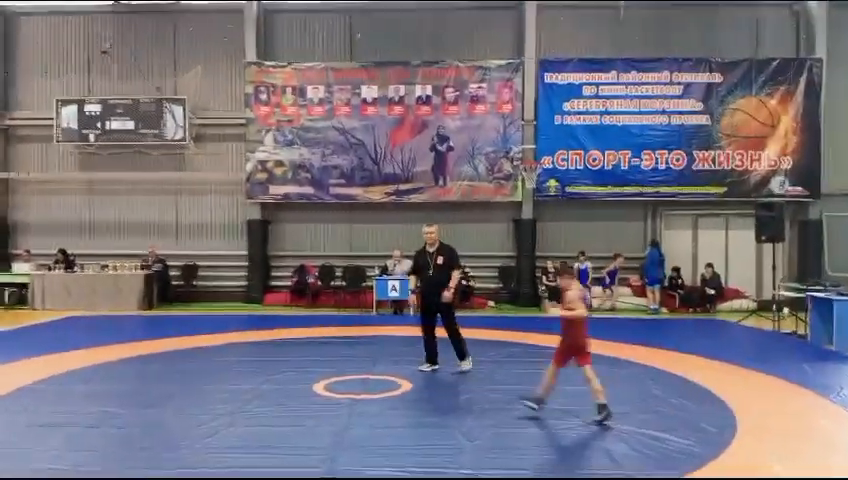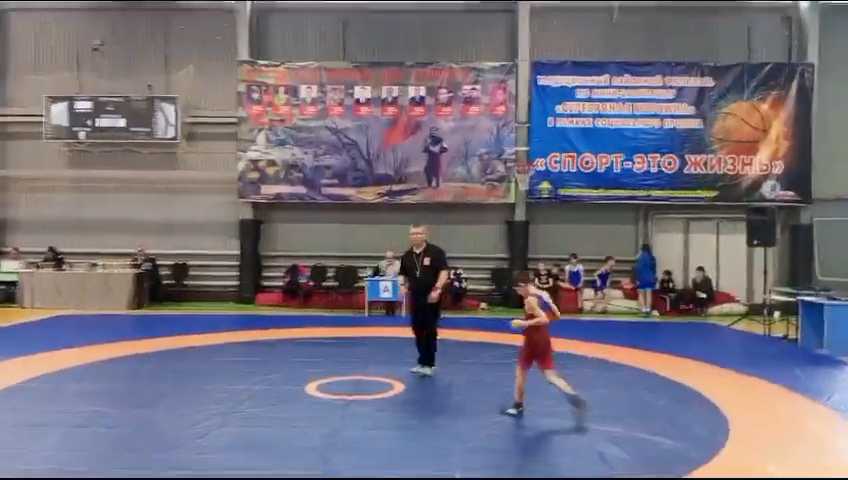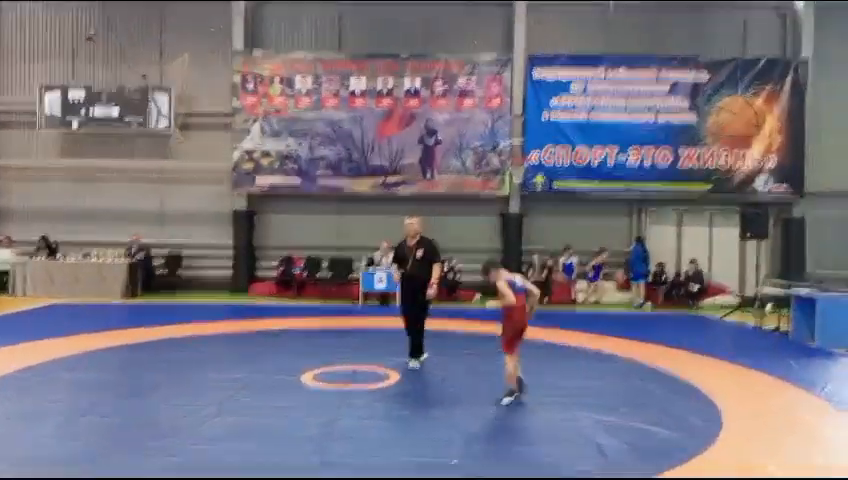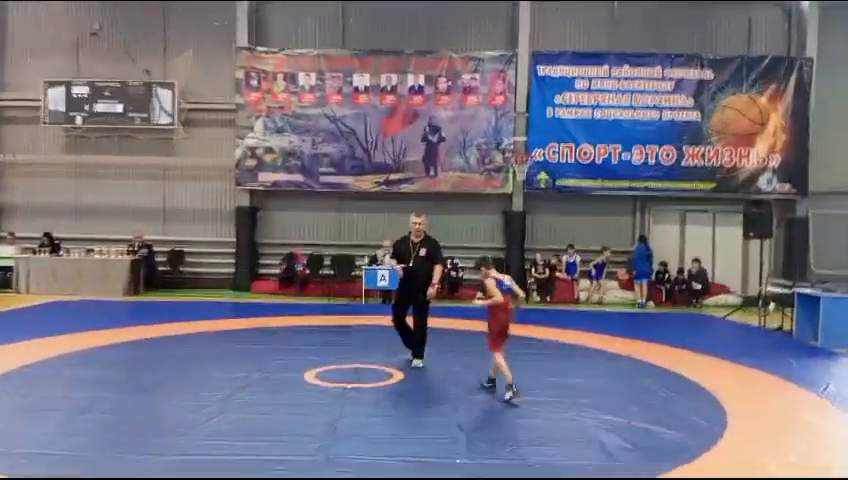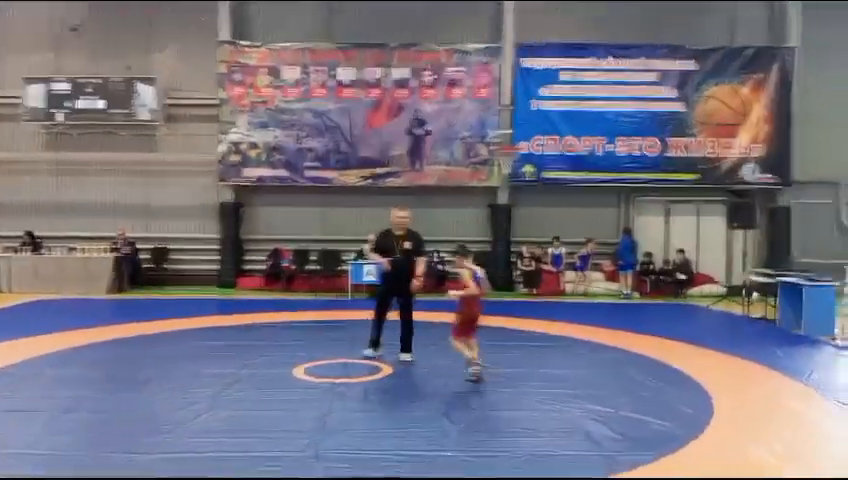
dt=0.2s
person 1, frame 1
left shoulder: (448, 251)
right shoulder: (419, 254)
left elbow: (456, 271)
right elbow: (414, 275)
left wrist: (450, 289)
right wrist: (412, 292)
left hip: (444, 297)
right hip: (426, 298)
left knee: (452, 328)
right knee: (427, 330)
left ankle: (464, 358)
right ankle: (431, 362)
person 1, frame 2
left shoulder: (435, 252)
right shoulder: (407, 256)
left elbow: (444, 272)
right elbow: (403, 275)
left wrist: (437, 289)
right wrist: (403, 286)
left hip: (431, 298)
right hip: (416, 298)
left knee: (430, 330)
right knee: (418, 331)
left ankle: (429, 364)
right ankle: (424, 362)
person 1, frame 3
left shoulder: (428, 244)
right shoulder: (400, 246)
left elbow: (437, 265)
right elbow: (396, 264)
left wrist: (433, 285)
right wrist: (397, 272)
left hip: (422, 290)
right hip: (406, 290)
left knee: (417, 323)
right knee: (409, 323)
left ankle: (415, 356)
right ankle: (419, 352)
person 1, frame 4
left shoulder: (432, 244)
right shoulder: (401, 242)
left elbow: (438, 265)
right elbow: (393, 259)
left wrist: (434, 285)
right wrist: (396, 266)
left hip: (422, 289)
right hip: (404, 287)
left knee: (420, 323)
right knee: (397, 318)
left ankle: (418, 356)
right ankle: (414, 347)
person 1, frame 5
left shoulder: (415, 237)
right shoulder: (383, 236)
left elbow: (421, 258)
right elbow: (374, 254)
left wrist: (418, 277)
right wrist: (381, 261)
left hip: (406, 282)
right hip: (387, 281)
left knee: (406, 316)
right knee: (379, 314)
left ankle: (406, 350)
right ankle: (373, 346)
person 2, frame 1
left shoulder: (571, 294)
right shoulder: (579, 290)
left elbow: (583, 313)
left wrist: (560, 313)
right wrist: (560, 309)
left hip: (571, 338)
right hip: (581, 338)
left knee: (553, 369)
right knee: (588, 373)
left ankle: (538, 400)
right ankle: (603, 408)
person 2, frame 2
left shoulder: (530, 300)
right shoulder: (544, 295)
left elbow: (543, 320)
right elbow: (557, 315)
left wrist: (524, 323)
left hip: (532, 342)
right hip: (544, 340)
left knee: (521, 371)
right knee: (550, 375)
left ankle: (517, 406)
right ankle: (574, 397)
person 2, frame 3
left shoulder: (500, 283)
right shoulder: (518, 278)
left elbow: (511, 300)
right elbow: (536, 292)
left wrist: (496, 304)
right wrist: (530, 308)
left hip: (511, 322)
right hip: (522, 321)
left knee: (509, 356)
right knee: (512, 353)
left ankle: (512, 392)
right ankle: (518, 382)
person 2, frame 4
left shoulder: (489, 281)
right shoulder: (507, 278)
left elbow: (499, 299)
right elbow: (521, 295)
left wrist: (482, 302)
right wrist: (511, 305)
left hip: (496, 320)
right hip: (506, 319)
left knee: (497, 354)
right knee: (498, 351)
left ankle: (510, 386)
right ankle: (491, 381)
person 2, frame 5
left shoulder: (464, 271)
right shoulder: (478, 270)
left elbow: (474, 290)
right elbow: (484, 289)
left wrist: (456, 293)
left hip: (466, 310)
right hip: (476, 309)
left knee: (455, 339)
right knee: (471, 340)
left ankle: (473, 362)
right ankle: (475, 373)
